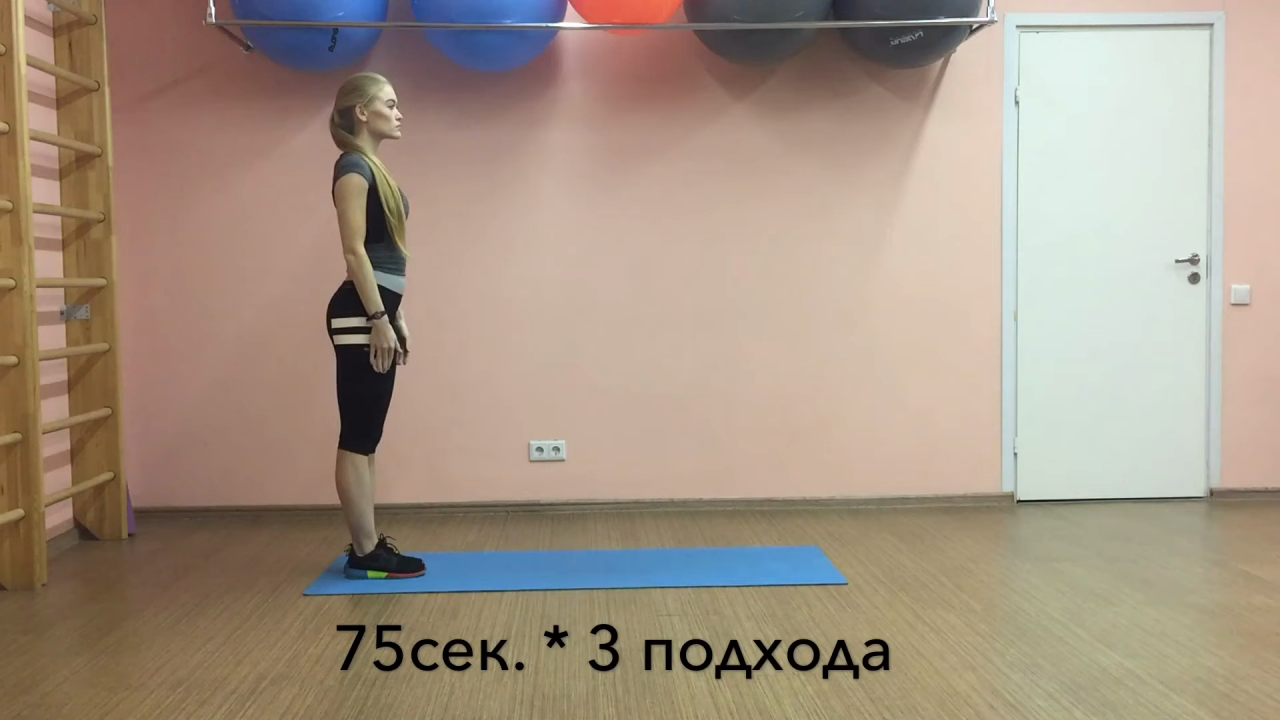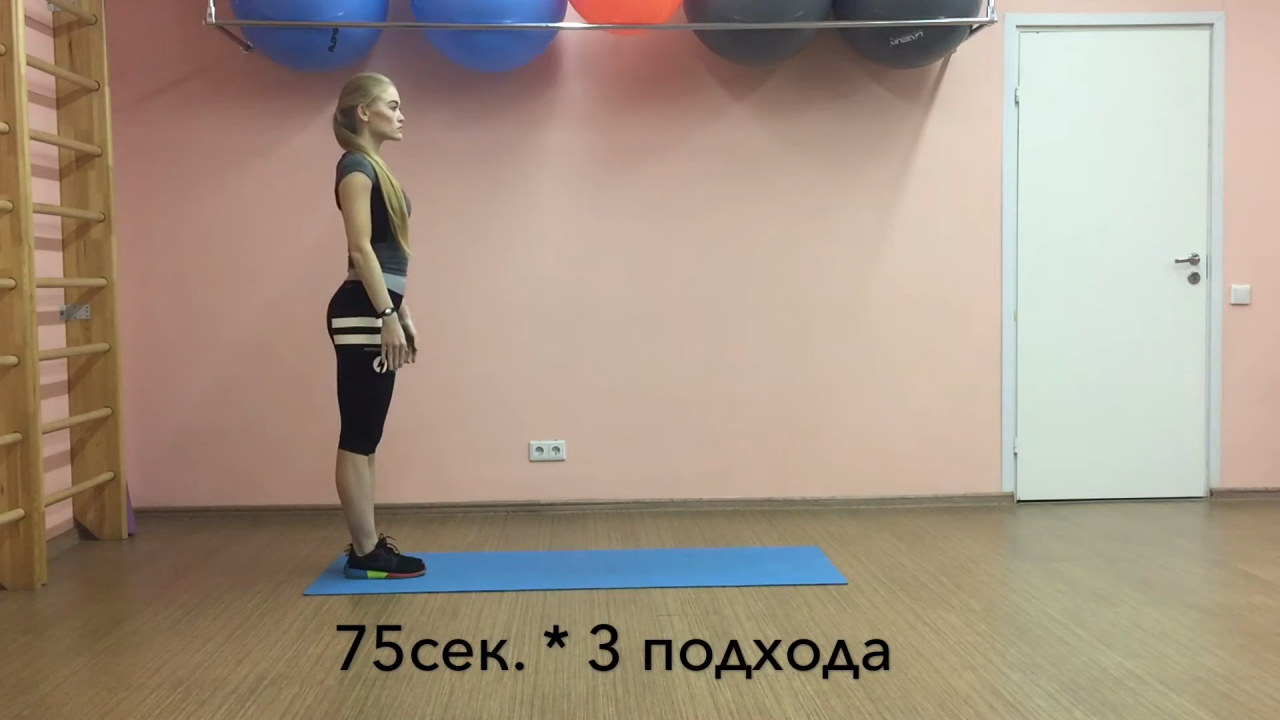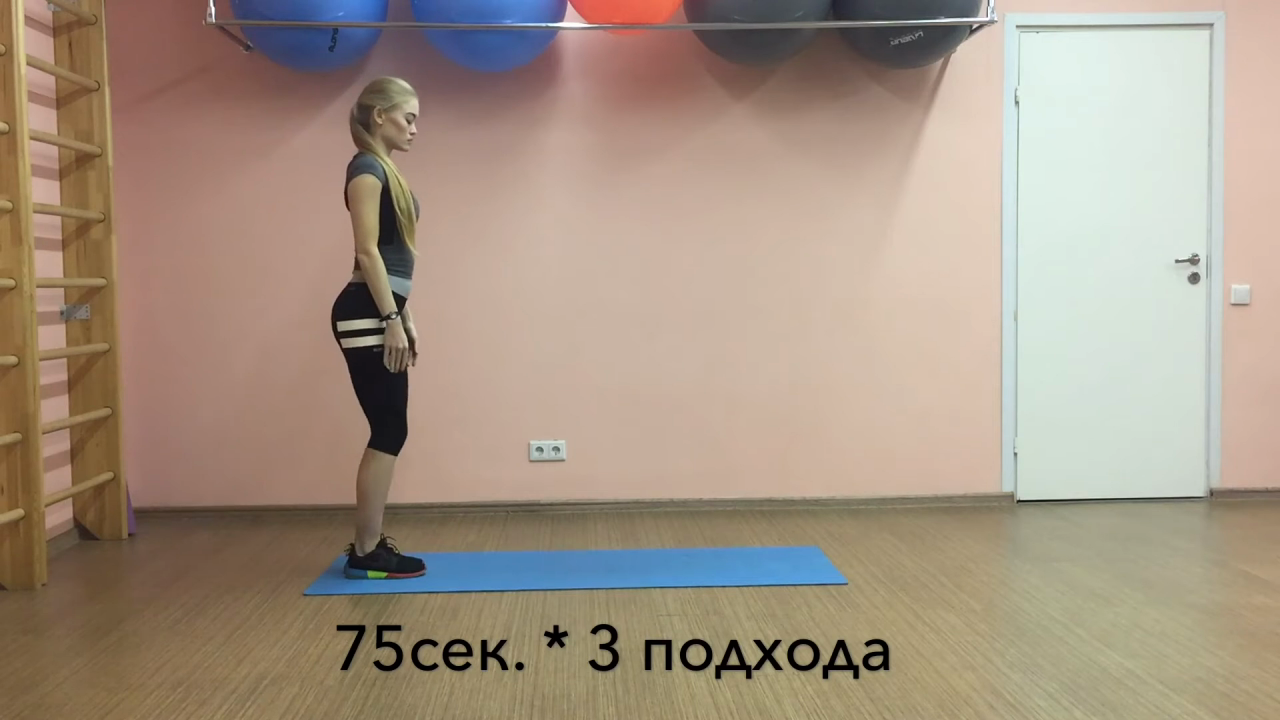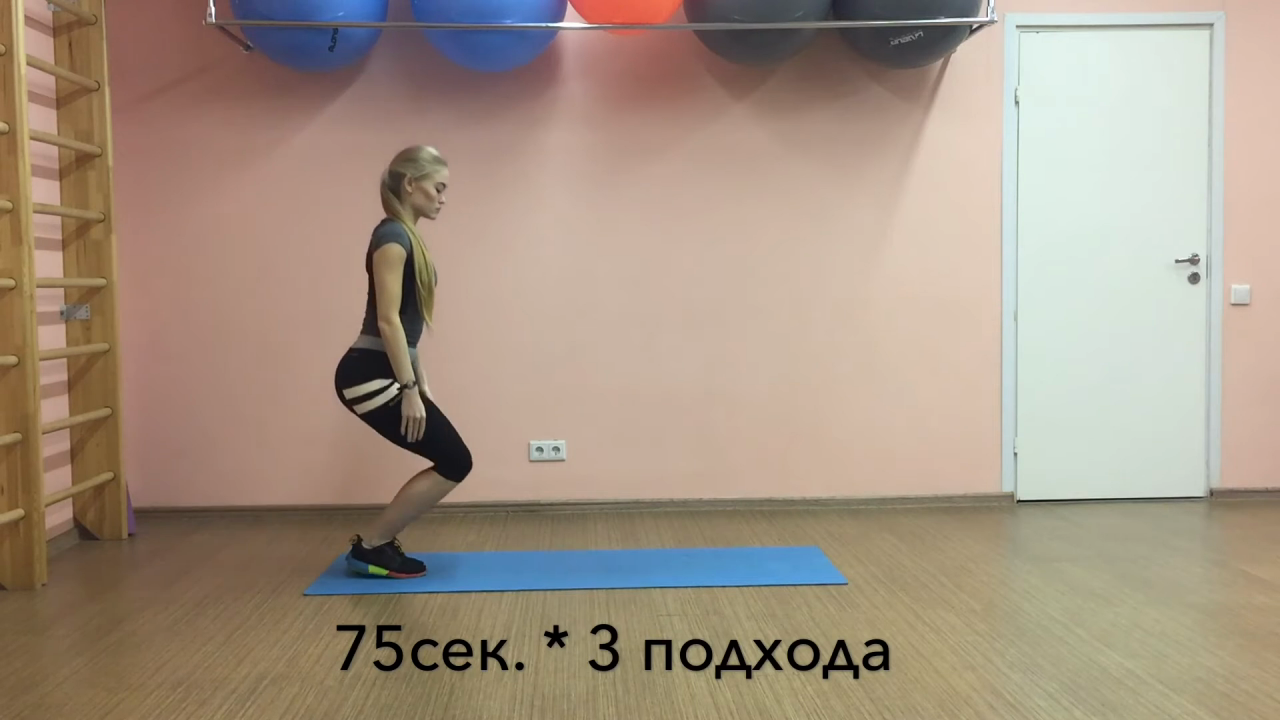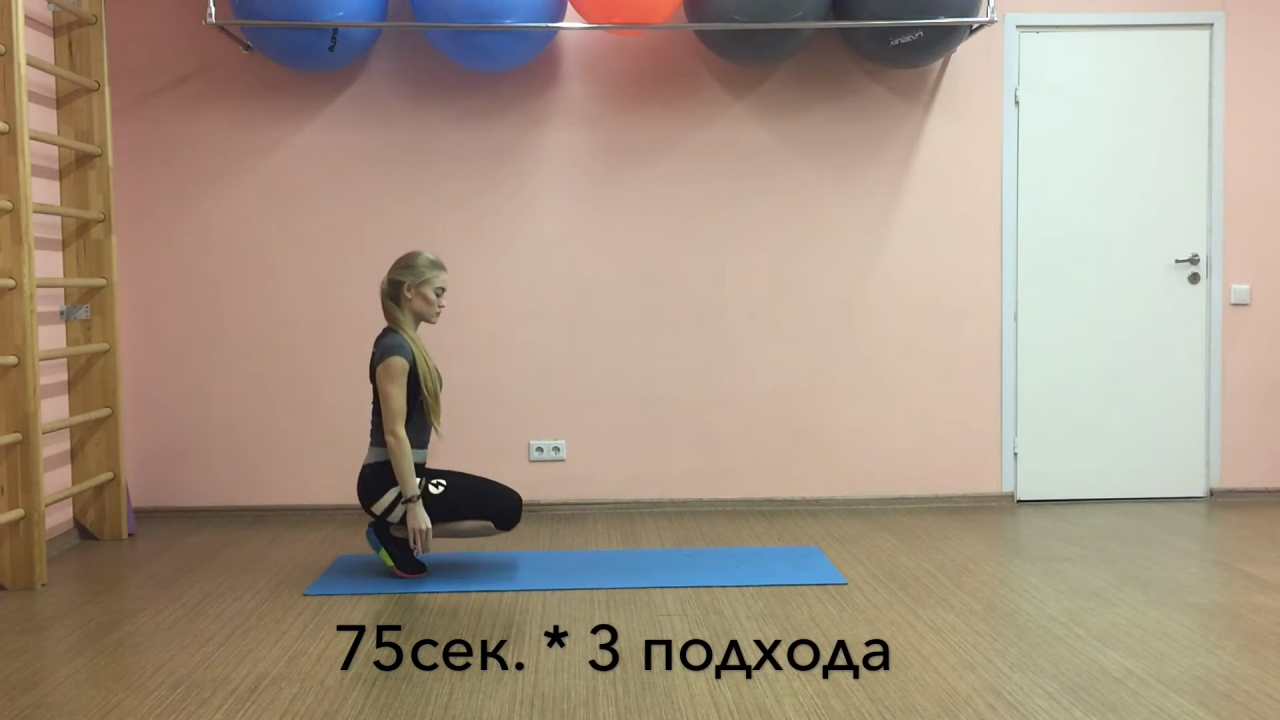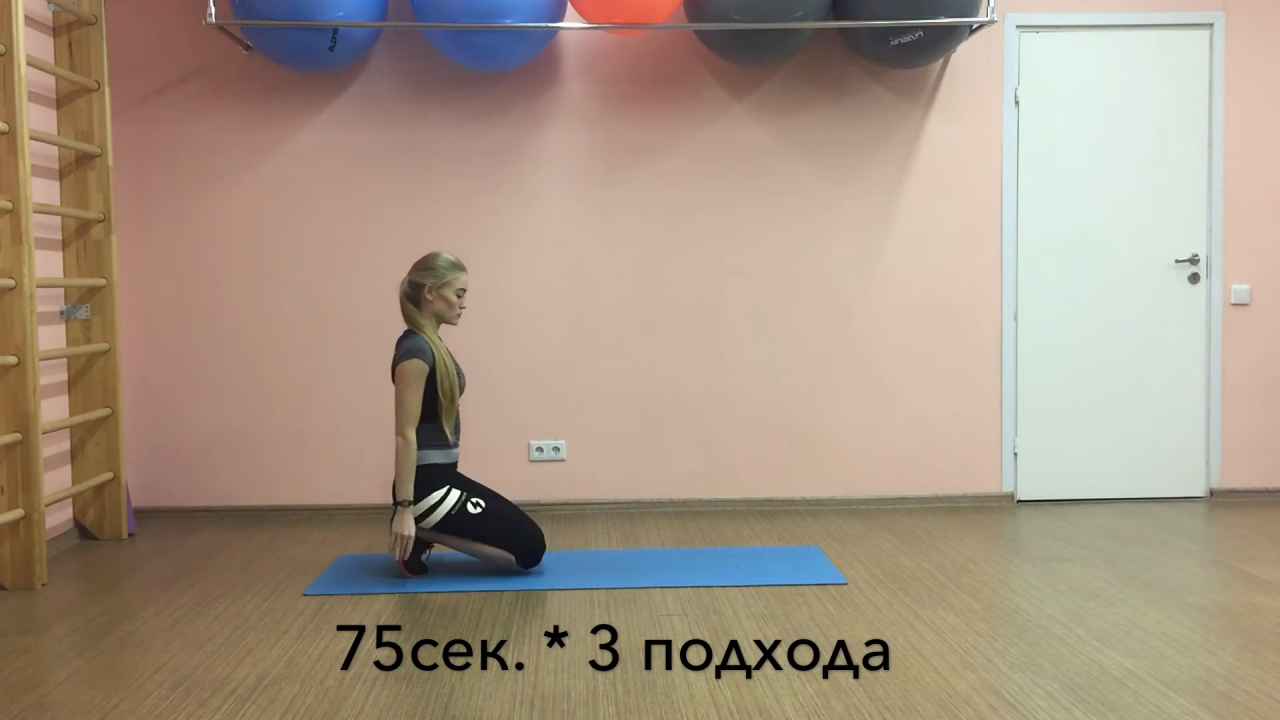
dt=0.4s
person 1, frame 1
left shoulder: (372, 168)
right shoulder: (353, 167)
right elbow: (355, 252)
left wrist: (397, 318)
right wrist: (379, 320)
left hip: (377, 310)
right hip: (361, 314)
left knee: (366, 437)
right knee: (358, 438)
left ankle: (368, 546)
right ankle: (365, 555)
person 1, frame 2
left shoulder: (373, 168)
right shoulder: (356, 167)
right elbow: (361, 250)
left wrist: (403, 316)
right wrist: (388, 317)
left hip: (376, 310)
right hip: (362, 313)
left knee: (366, 437)
right knee: (358, 438)
left ankle: (368, 546)
right ankle: (365, 553)
person 1, frame 3
left shoulder: (383, 169)
right shoulder: (367, 168)
right elbow: (368, 252)
left wrist: (404, 317)
right wrist: (391, 323)
left hip: (379, 313)
right hip: (365, 316)
left knee: (389, 436)
right knee: (388, 437)
left ankle: (371, 546)
right ankle: (365, 555)
person 1, frame 4
left shoulder: (405, 237)
right shoulder: (392, 237)
right elbow: (388, 321)
left wrist: (418, 381)
right wrist: (409, 392)
left hip: (382, 374)
right hip: (369, 375)
left knee: (451, 462)
right knee: (455, 463)
left ankle: (378, 542)
right ankle: (372, 548)
person 1, frame 5
left shoulder: (406, 342)
right shoulder: (394, 348)
right elbow: (394, 431)
left wrist: (415, 491)
right wrist: (413, 504)
left hip: (405, 474)
right hip: (387, 481)
left knee: (506, 503)
right knee: (506, 508)
left ankle: (399, 531)
right ankle: (398, 532)
person 1, frame 6
left shoulder: (428, 344)
right shoulder: (415, 350)
right elbow: (405, 434)
right wrist: (405, 508)
left hip: (442, 476)
right hip: (427, 484)
left knee: (527, 537)
right knee: (529, 549)
left ankle: (421, 532)
right ankle: (420, 534)
